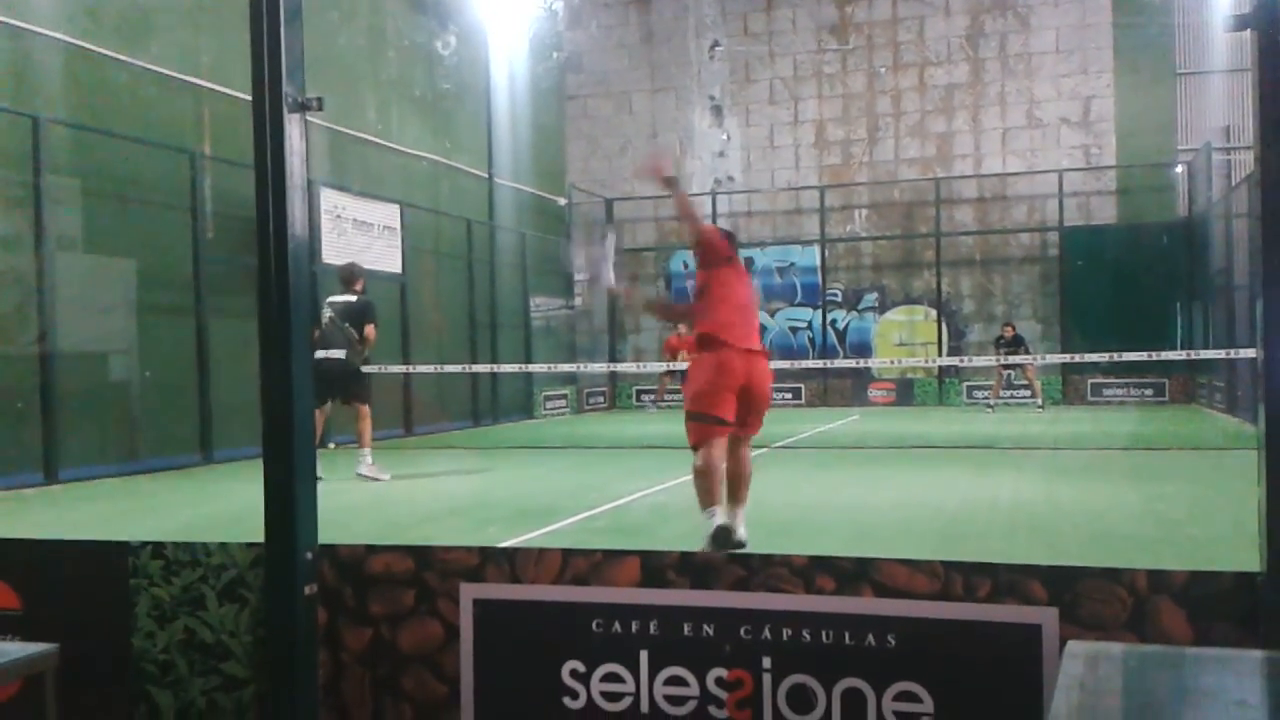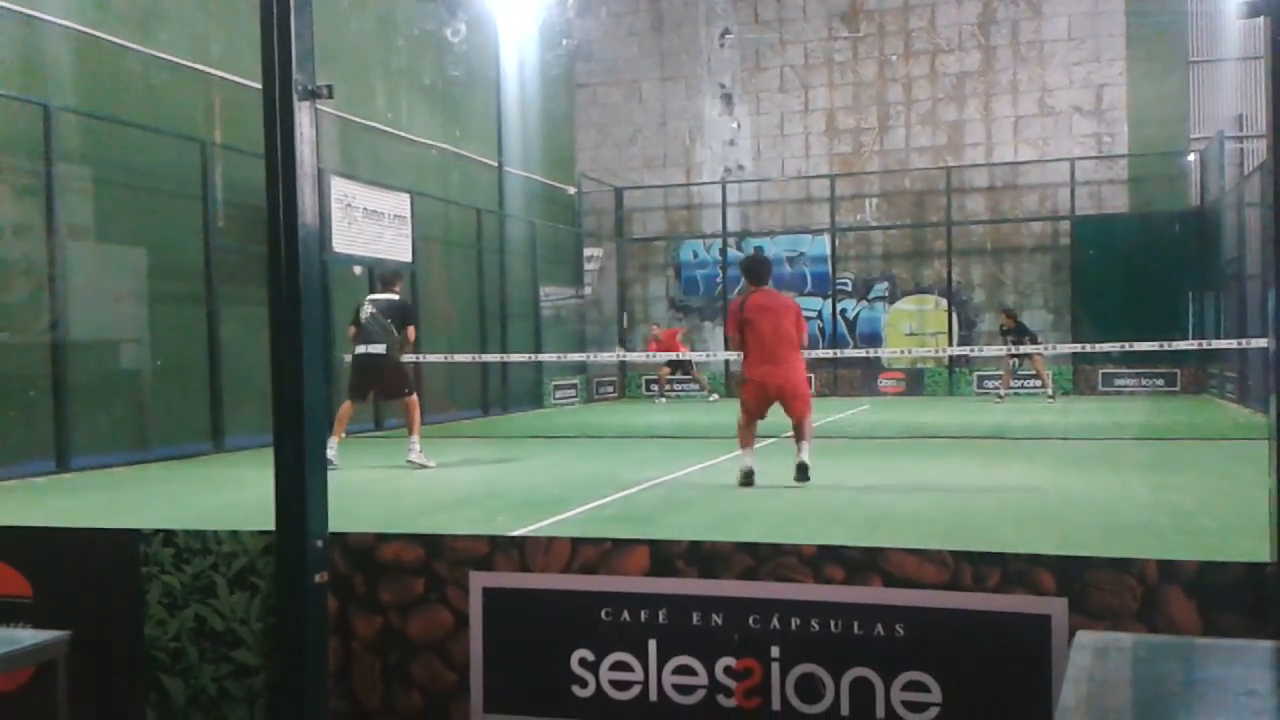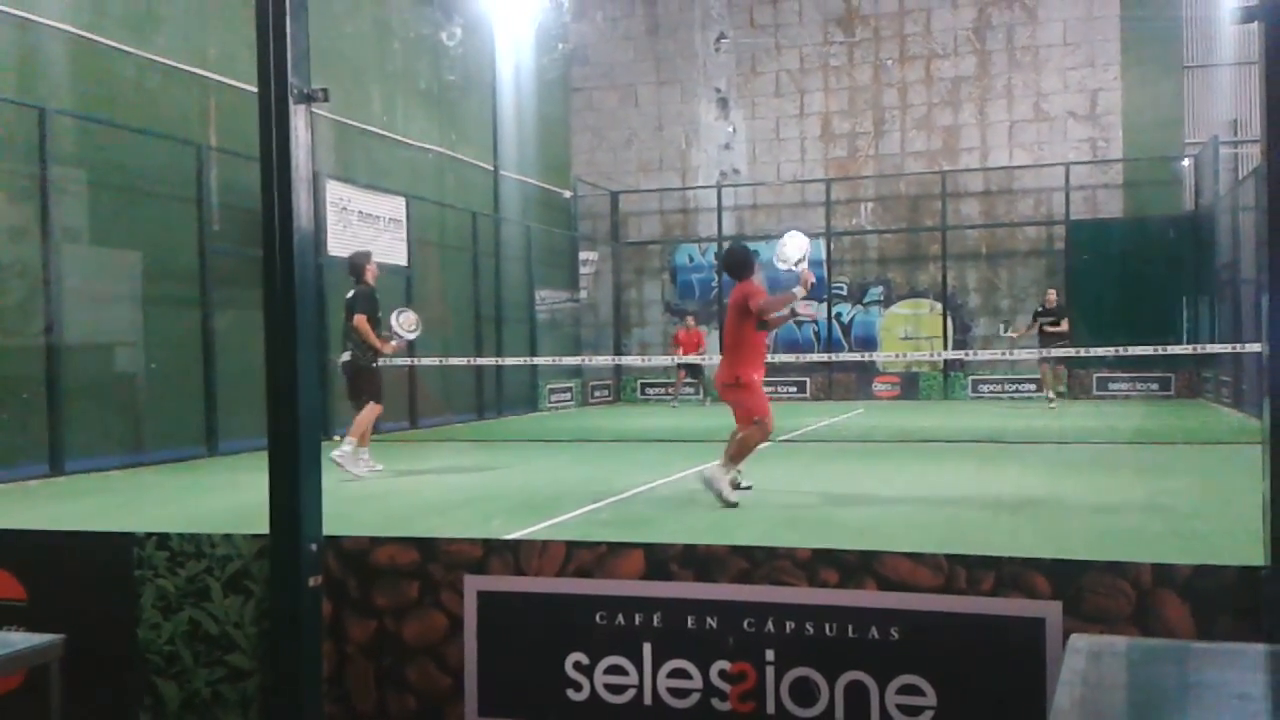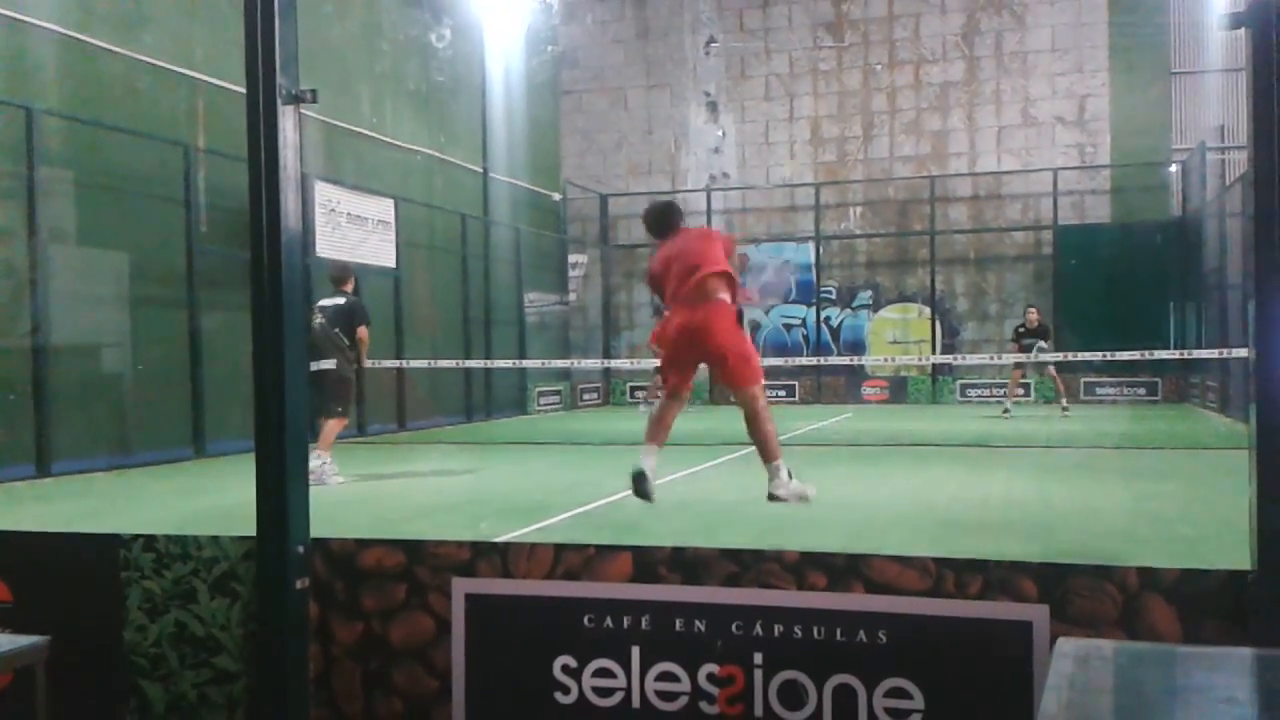
dt=1s
person 1, frame 1
left shoulder: (720, 259)
right shoulder: (739, 282)
left elbow: (694, 224)
right elbow: (681, 313)
left wrist: (669, 182)
right wrist: (637, 300)
left hip: (718, 359)
right hip: (755, 367)
left knee: (708, 447)
right knee: (738, 448)
left ankle: (718, 524)
right ankle: (736, 526)
person 1, frame 2
left shoulder: (739, 305)
right shoulder: (790, 303)
left elbow: (735, 344)
right elbow: (803, 343)
left hip: (758, 378)
right hip: (792, 375)
left knee: (749, 418)
right knee: (802, 418)
left ankle: (747, 464)
right ankle: (803, 457)
person 1, frame 3
left shoulder: (743, 293)
right shoulder: (750, 290)
left elbow: (763, 323)
right elbow: (768, 307)
left wrist: (792, 312)
right wrist: (801, 288)
left hip: (742, 374)
right hip: (740, 375)
left knee: (755, 424)
right knee: (763, 427)
left ankle: (727, 467)
right ankle: (718, 475)
person 1, frame 4
left shoulder: (657, 262)
right shoulder: (708, 236)
right elbow: (733, 262)
left hip: (678, 325)
right hip: (715, 316)
left knee: (671, 399)
right knee: (753, 398)
left ankle: (647, 465)
right ankle: (780, 480)
person 2, frame 1
left shoulder: (327, 302)
right shoulder: (364, 303)
left elbow: (317, 334)
right elbow: (369, 333)
right wrist: (364, 349)
left hip: (321, 360)
right hip: (346, 361)
left knee: (319, 411)
right knee: (363, 411)
right ankle: (366, 462)
person 2, frame 2
left shoulder: (365, 301)
right shoulder: (403, 304)
left elbow: (352, 332)
right elbow: (410, 337)
left hip: (361, 355)
right hip: (385, 355)
left knee: (351, 402)
right knee: (411, 401)
left ankle: (331, 449)
right ankle: (415, 451)
person 2, frame 3
left shoulder: (355, 293)
right shoulder: (366, 292)
right elbow: (360, 322)
left wrist: (382, 340)
right wrist: (381, 346)
left hip: (352, 357)
right hip: (362, 358)
left knee: (366, 406)
right knee: (374, 404)
left ankle: (363, 458)
right ankle: (345, 450)
person 2, frame 4
left shoulder: (319, 305)
right shoulder: (353, 303)
left elbow: (311, 335)
right elbow: (362, 334)
right wrist: (362, 357)
right hip: (339, 366)
left knee: (327, 414)
right knee: (339, 418)
left ankle: (325, 463)
right ankle: (315, 463)
